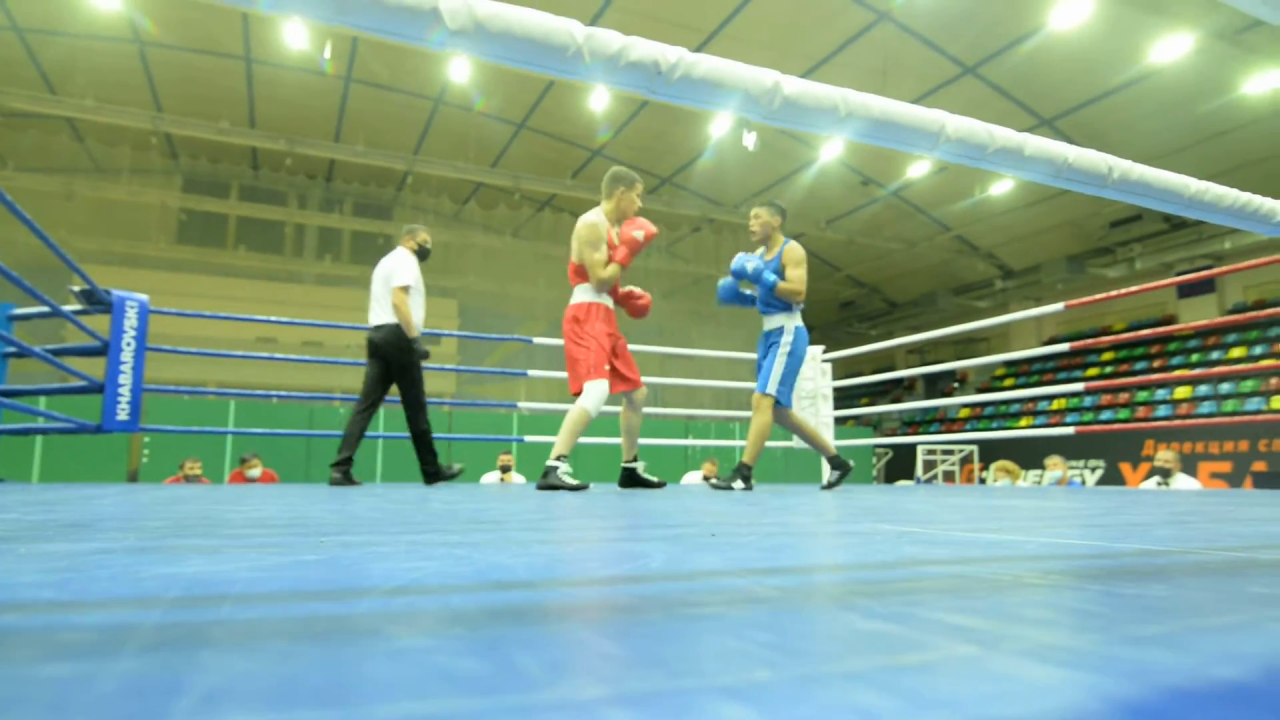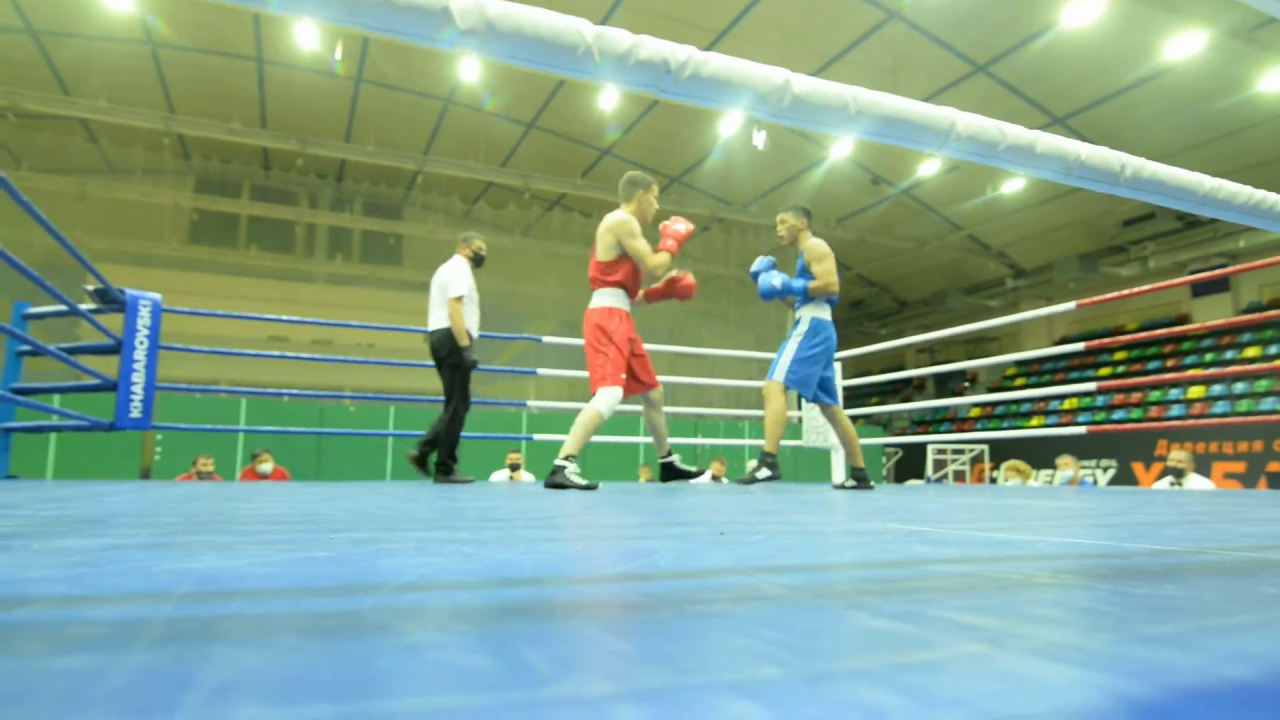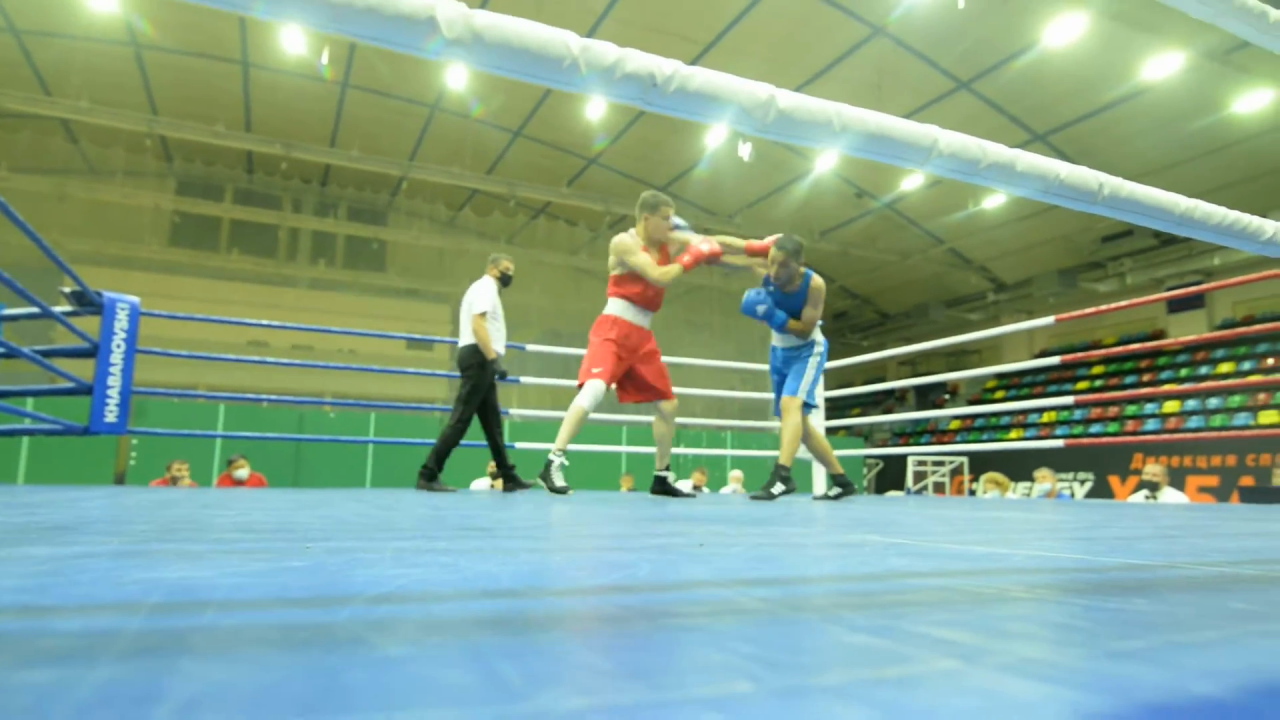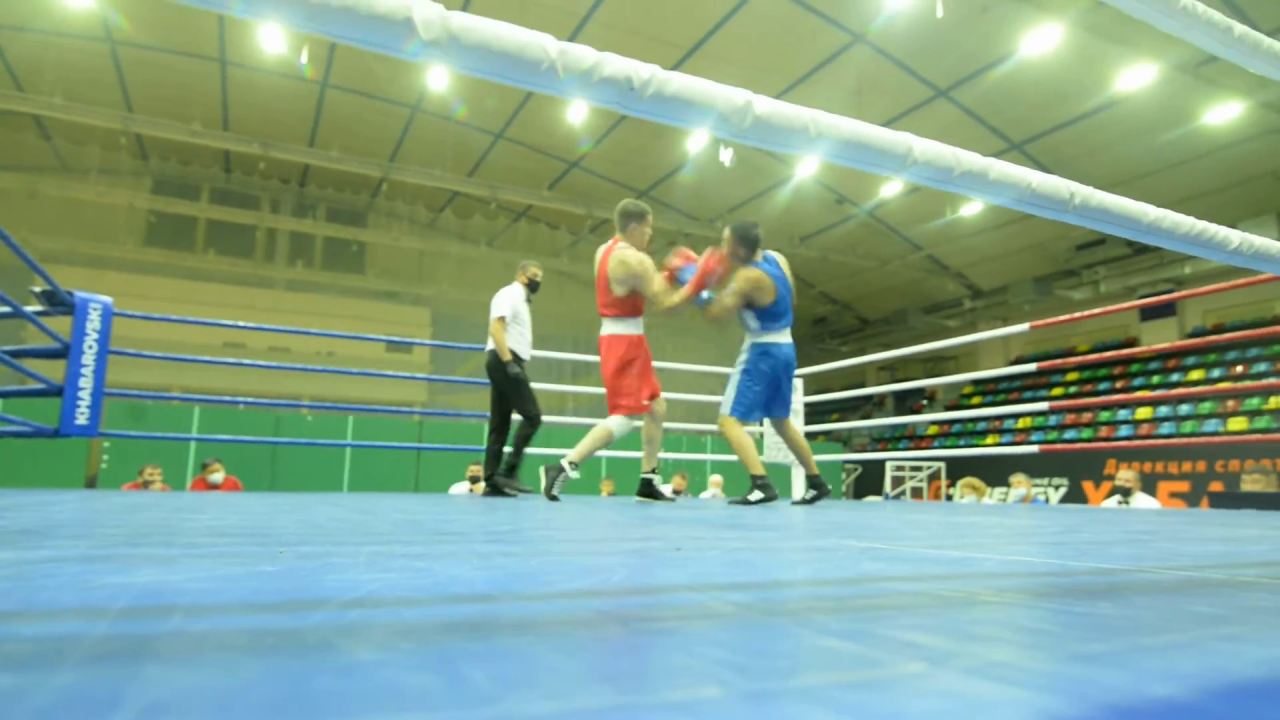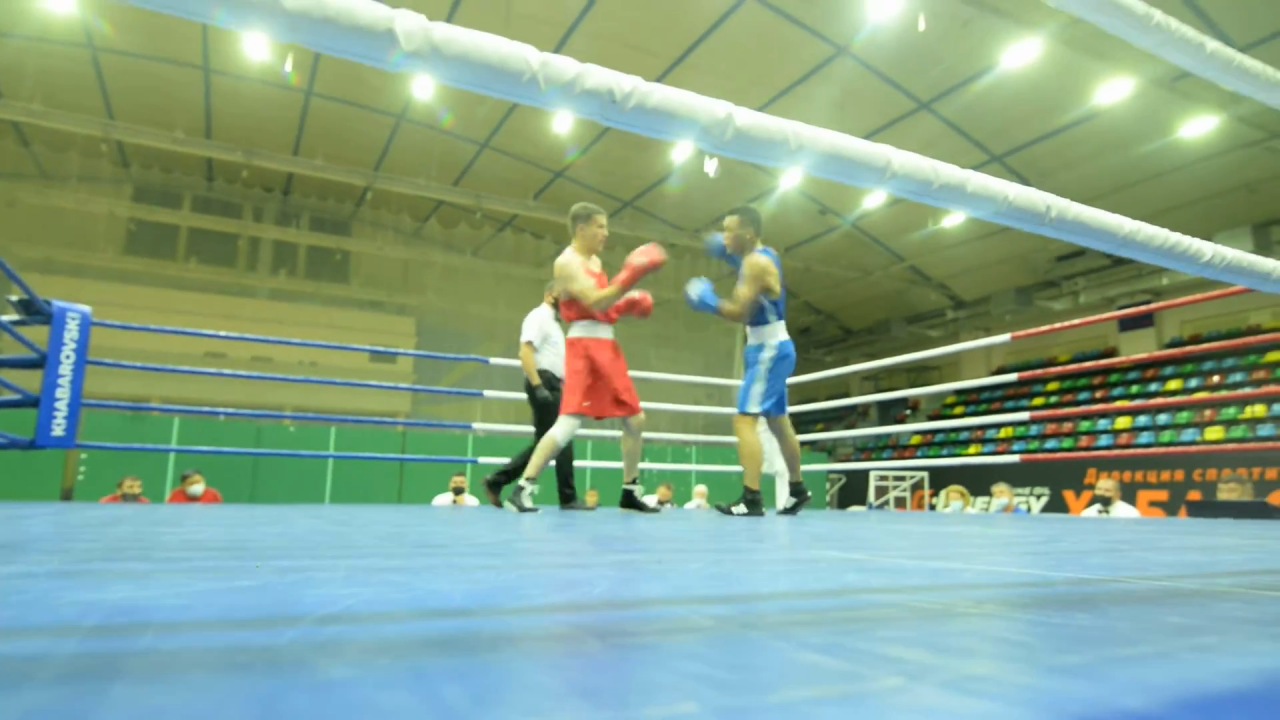
dt=0.3s
person 1, frame 1
left shoulder: (610, 228)
right shoulder: (593, 224)
right elbow: (598, 280)
left wrist: (622, 295)
right wrist: (630, 250)
left hip: (603, 319)
right hip: (588, 316)
left knee: (636, 393)
right knee: (597, 392)
left ankle: (631, 469)
right ankle: (554, 468)
person 1, frame 2
left shoulder: (628, 226)
right shoulder: (620, 222)
right elbow: (652, 266)
left wrist: (664, 290)
right wrist: (673, 242)
left hip: (620, 322)
right hip: (608, 319)
left knee: (653, 392)
right knee: (610, 394)
left ankle: (667, 462)
right ankle: (562, 466)
person 1, frame 3
left shoulder: (673, 239)
right shoulder: (622, 243)
left elbow: (718, 245)
right elbow: (659, 279)
left wrist: (756, 247)
right wrist: (692, 257)
left hip: (643, 336)
right hip: (614, 328)
left knee: (667, 406)
right knee: (593, 390)
left ankle: (662, 477)
right ankle: (555, 462)
person 1, frame 4
left shoulder: (609, 251)
right shoulder: (635, 260)
right elbow: (666, 304)
left wrist: (674, 269)
right wrist: (697, 282)
left hip: (625, 340)
right hip: (625, 342)
left knee: (656, 409)
right knee: (624, 418)
left ankle: (649, 480)
right ankle: (562, 467)
person 1, frame 5
left shoulder: (595, 261)
right shoulder: (568, 262)
right elbow: (595, 303)
left wrist: (628, 304)
right wrist: (631, 275)
left hip: (606, 347)
right hip: (586, 346)
left knee: (635, 419)
right knee: (570, 421)
left ankle: (631, 490)
right ankle: (523, 487)
person 2, frame 1
left shoulder: (792, 250)
right shoulder: (759, 254)
left elbow: (797, 294)
left wrist: (760, 275)
right wrist: (740, 295)
left hip: (788, 335)
right hip: (769, 336)
left knee: (762, 400)
right knee: (781, 413)
left ankle: (743, 474)
right ankle: (837, 463)
person 2, frame 2
left shoulder: (814, 246)
right shoulder: (806, 252)
left elbow: (831, 287)
right elbow: (797, 301)
left wrist: (785, 284)
right wrist: (773, 286)
left hip: (813, 329)
right hip: (822, 332)
left knee: (773, 387)
right knee: (831, 408)
left ankle: (768, 462)
right ankle: (860, 474)
person 2, frame 3
left shoulder: (815, 285)
right shoulder: (768, 265)
left elbow: (805, 330)
left wrist: (772, 315)
left hip: (808, 349)
right hip: (779, 351)
left knee: (791, 406)
right knee: (800, 420)
left ankle: (782, 477)
right ankle: (842, 480)
person 2, frame 4
left shoulder: (750, 275)
right shoulder: (774, 258)
left elbow: (715, 315)
left wrist: (701, 296)
left hip: (763, 353)
right hip: (786, 350)
left knee: (729, 420)
right knee: (781, 422)
left ankle: (762, 485)
right ankle: (816, 483)
person 2, frame 5
left shoulder: (757, 264)
right shoulder: (759, 256)
left elbow: (742, 313)
left wrist: (710, 302)
right wrist: (731, 254)
left hip: (769, 349)
right hip: (775, 348)
left knee: (744, 419)
right knee: (778, 422)
left ankle: (752, 499)
right ankle: (797, 489)
person 3, frame 1
left shoulder: (385, 262)
right shoulder: (405, 260)
right elbow: (399, 300)
right wrist: (415, 339)
left hip: (377, 335)
right hip: (397, 336)
left knee: (367, 403)
right knee: (415, 406)
left ankle: (341, 468)
right ankle: (432, 470)
person 3, frame 2
left shoulder: (448, 270)
right shoulder: (459, 270)
right elbow: (454, 310)
right wrist: (466, 348)
left hip: (442, 340)
right hip: (452, 340)
left knee: (456, 405)
right knee: (457, 407)
left ankle: (422, 451)
right ankle: (443, 468)
person 3, frame 3
left shoulder: (485, 290)
right shoulder: (485, 288)
right elbow: (478, 326)
right wrist: (494, 360)
left hip: (478, 360)
right hip: (478, 358)
left knee: (492, 421)
right knee: (460, 418)
left ankle: (509, 478)
right ankle: (428, 475)
person 3, frame 4
left shoulder: (521, 301)
right shoulder: (509, 295)
right elbow: (496, 328)
left wrist: (520, 368)
right wrist: (510, 362)
left hip: (506, 366)
right hip: (503, 364)
left knee: (500, 425)
right knee: (532, 417)
left ankle: (493, 481)
right ankle: (507, 472)
person 3, frame 5
left shoulder: (553, 323)
right shoulder: (539, 317)
right elbow: (525, 353)
right wrist: (539, 386)
left hip: (550, 386)
right hip: (543, 386)
left ankle: (497, 481)
right ankle: (568, 498)
